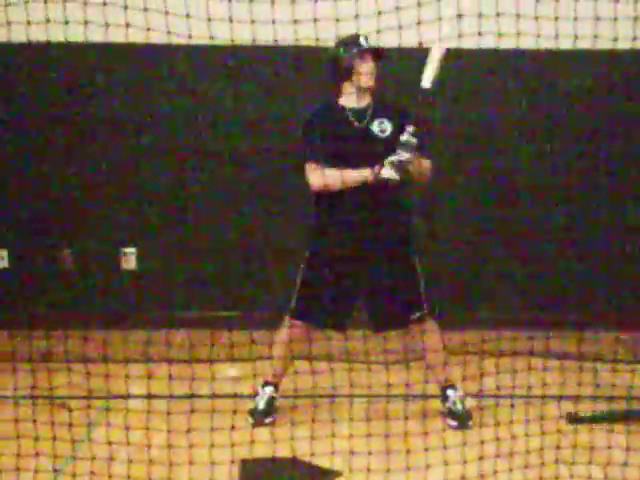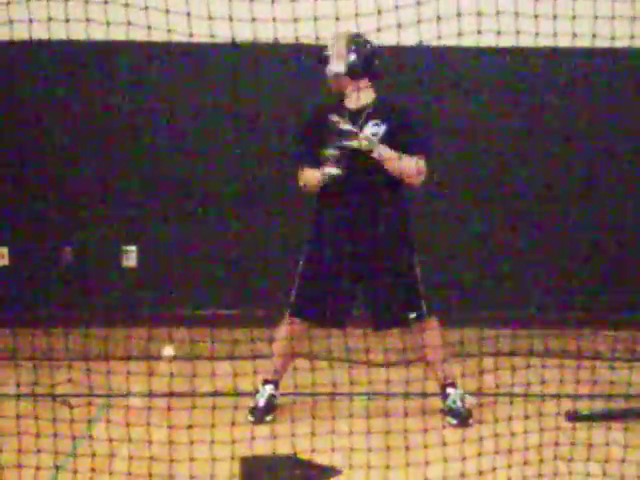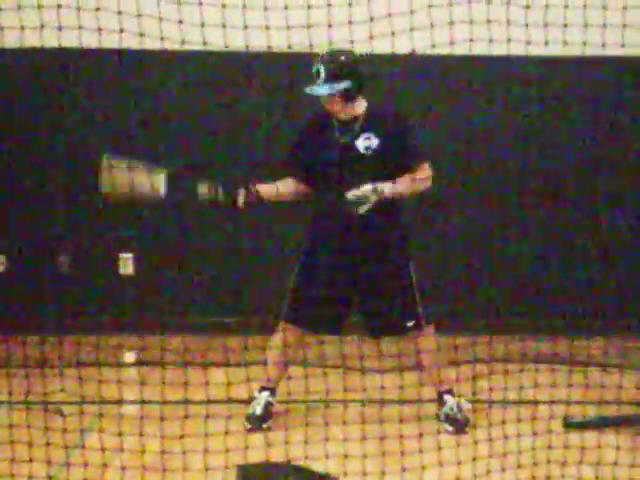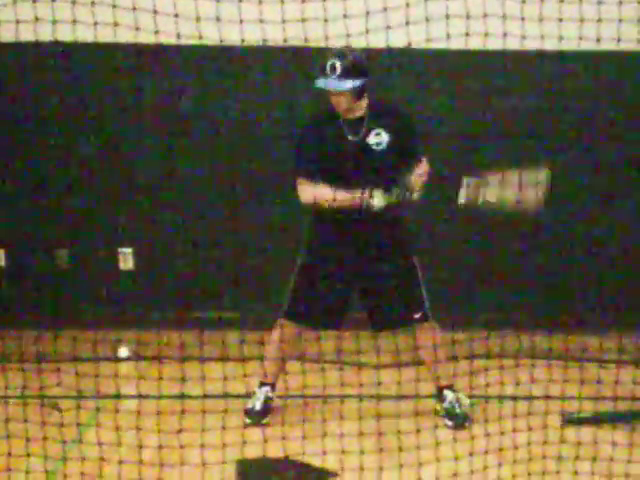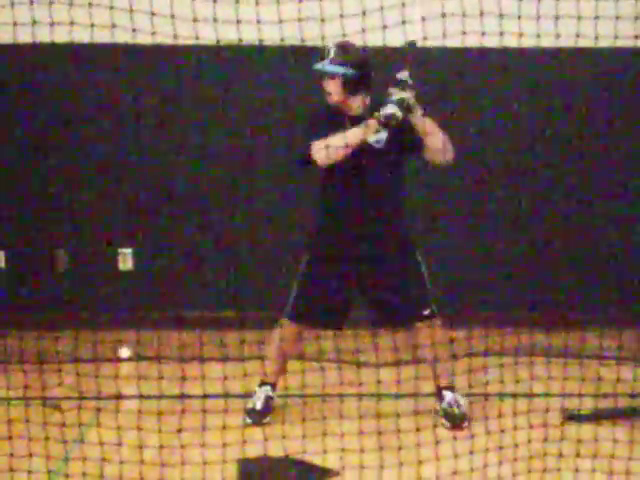
dt=0.5s
person 1, frame 1
left shoulder: (394, 115)
right shoulder: (321, 119)
left elbow: (424, 174)
right elbow: (317, 178)
left wrist: (411, 159)
right wrist: (375, 171)
left hip: (389, 238)
right hip: (335, 240)
left knee: (419, 317)
right knee: (299, 318)
left ankle: (449, 393)
right ankle: (269, 390)
person 1, frame 2
left shoulder: (395, 115)
right shoulder: (322, 118)
left elbow: (417, 174)
right elbow: (307, 182)
left wrist: (369, 146)
right wrist: (325, 169)
left hip: (386, 237)
right hip: (332, 236)
left knee: (420, 315)
right knee: (298, 314)
left ankle: (450, 390)
right ankle: (269, 388)
person 1, frame 3
left shoulder: (389, 124)
right shoulder: (314, 130)
left elbow: (422, 178)
right elbow: (301, 184)
left wrist: (379, 190)
right wrist: (259, 191)
left hip: (381, 246)
right hip: (327, 245)
left knee: (416, 324)
right knee: (293, 322)
left ankle: (447, 398)
right ankle: (266, 395)
person 1, frame 4
left shoulder: (393, 119)
right shoulder: (317, 128)
left elbow: (419, 168)
right elbow: (307, 191)
left wrist: (410, 184)
right wrist: (361, 197)
left hip: (386, 241)
right hip: (330, 243)
left knee: (420, 317)
right knee: (293, 319)
left ankle: (447, 392)
right ankle: (265, 390)
person 1, frame 5
left shoulder: (393, 116)
right shoulder: (324, 119)
left elbow: (444, 156)
right elbow: (322, 154)
left wrist: (414, 112)
right wrist: (374, 123)
left hip: (387, 240)
right hip: (334, 243)
left knee: (423, 317)
right knee: (294, 319)
left ankle: (447, 393)
right ankle: (266, 390)
